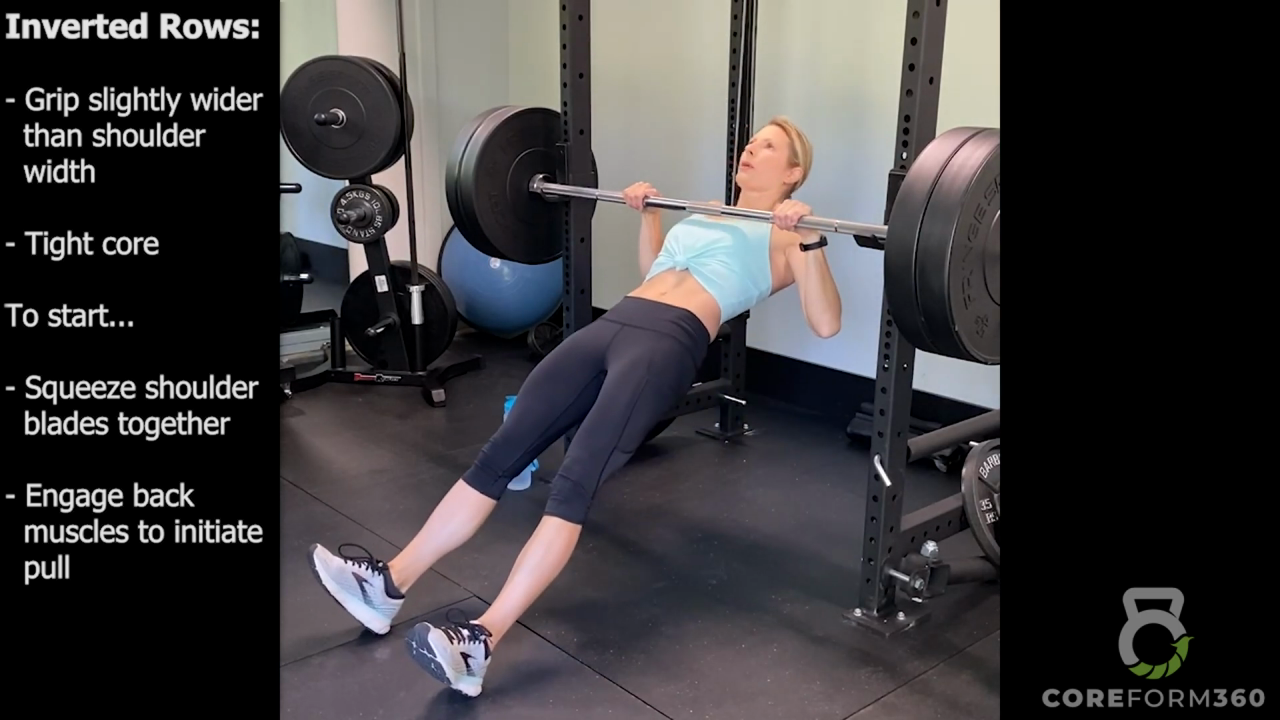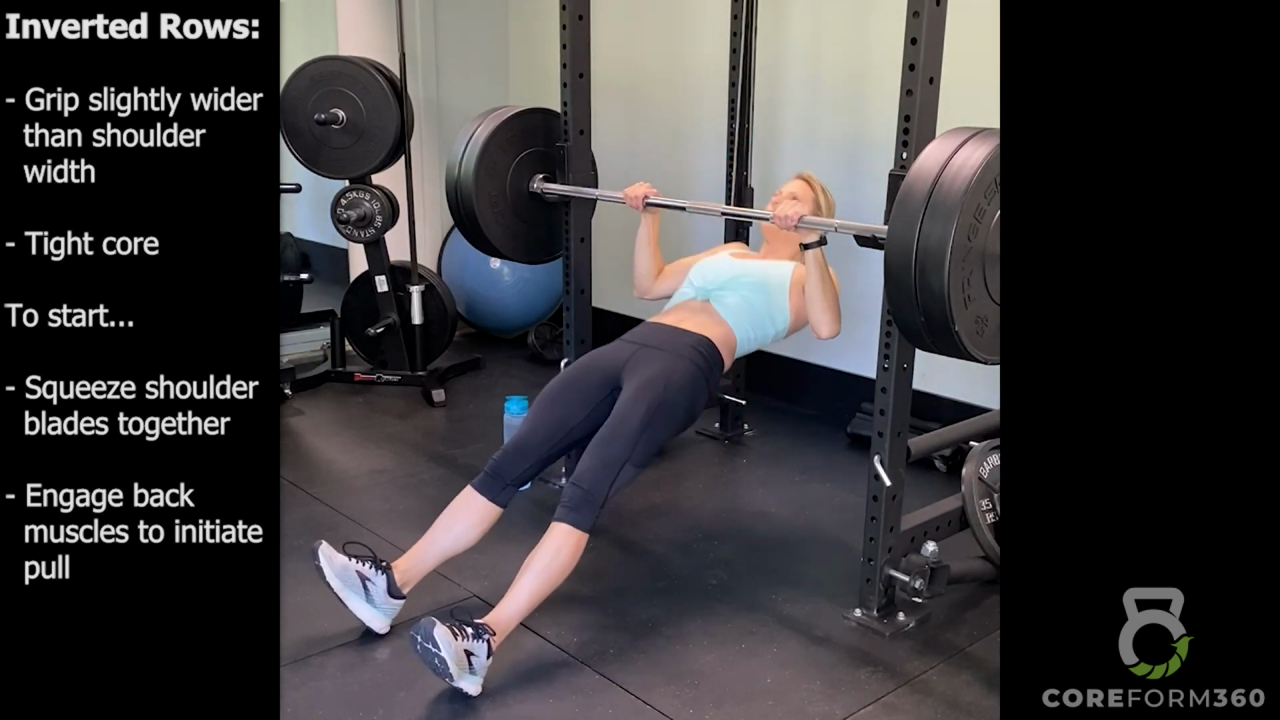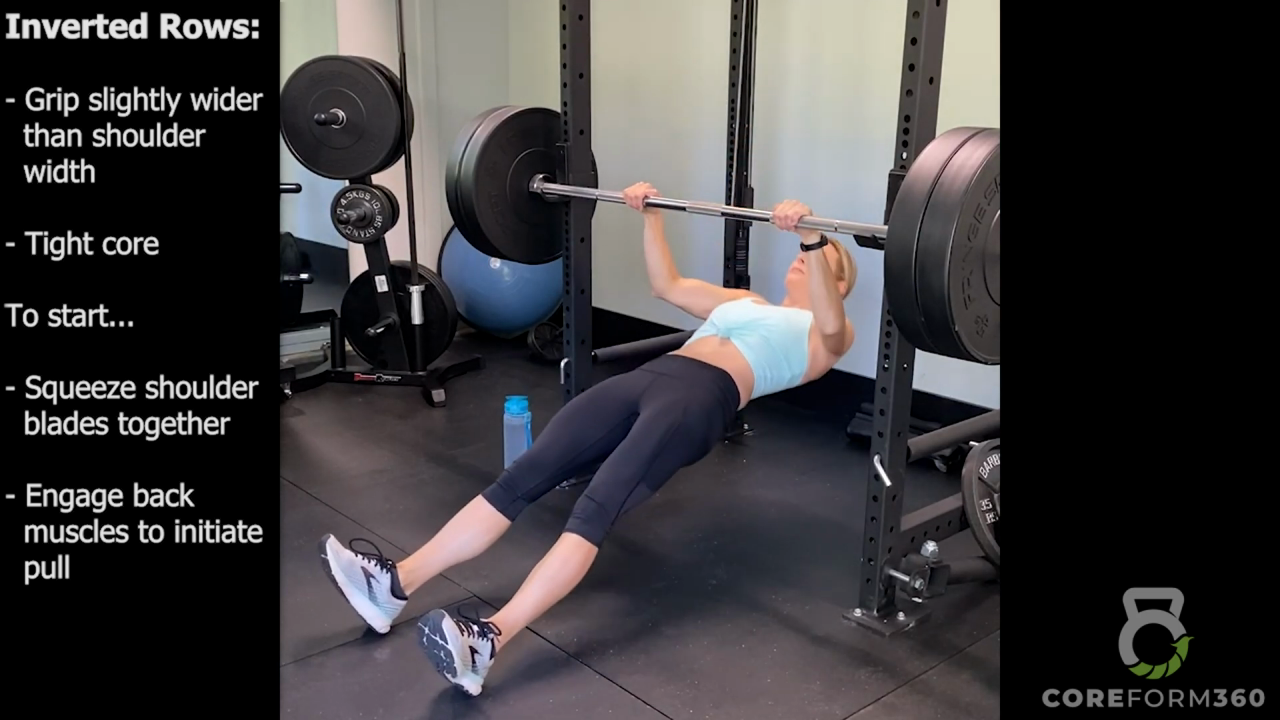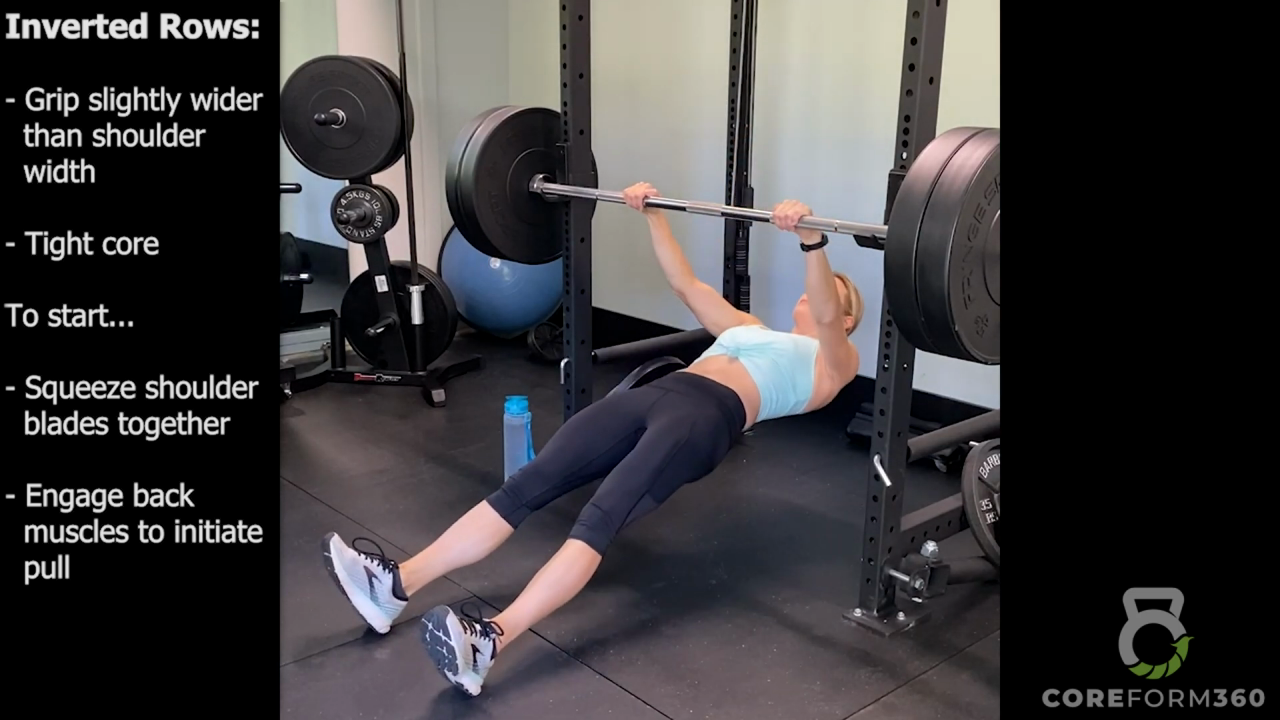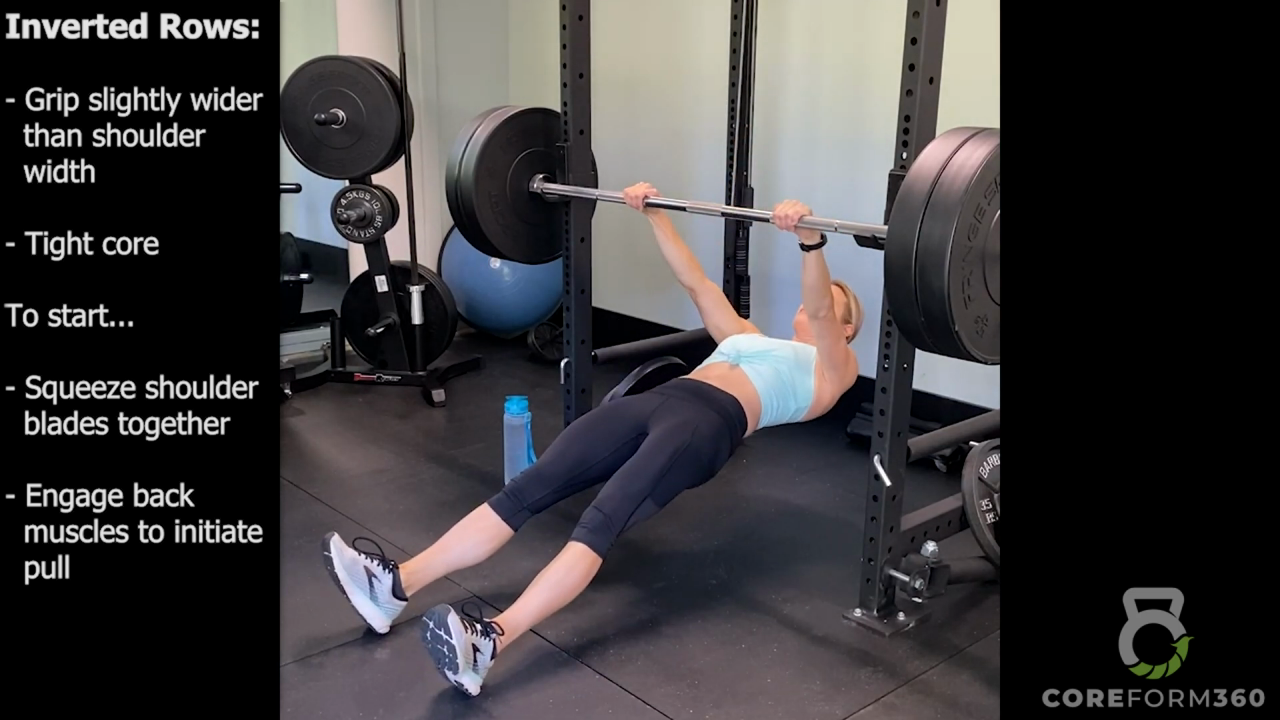
dt=0.3s
person 1, frame 1
left shoulder: (785, 236)
right shoulder: (708, 213)
left elbow: (826, 324)
left wrist: (809, 238)
right wrist: (648, 213)
left hip: (667, 343)
right hip: (611, 325)
left knee: (573, 483)
right knee: (498, 456)
left ankle: (480, 641)
right ankle: (388, 583)
person 1, frame 2
left shoulder: (804, 277)
right shoulder: (730, 252)
left elbow: (827, 326)
right elbow: (647, 284)
left wrist: (809, 241)
right wrist: (649, 216)
left hip: (684, 365)
right hip: (631, 346)
left knee: (582, 494)
right knee: (507, 466)
left ankle: (483, 642)
right ankle: (390, 585)
person 1, frame 3
left shoulder: (823, 331)
right shoulder: (746, 302)
left elbow: (832, 327)
right elbow: (666, 285)
left wrist: (812, 240)
right wrist: (651, 216)
left hip: (699, 397)
right hip: (649, 376)
left knee: (595, 510)
right knee: (520, 478)
left ankle: (487, 641)
right ankle: (394, 584)
person 1, frame 4
left shoulder: (833, 361)
right shoulder: (750, 329)
left elbow: (825, 314)
right elbow: (686, 284)
left wrist: (811, 242)
right wrist: (653, 215)
left hip: (707, 417)
right hip: (657, 393)
left knee: (599, 520)
right knee: (525, 486)
left ankle: (488, 641)
right ankle: (395, 585)
person 1, frame 5
left shoulder: (832, 368)
right shoulder: (750, 337)
left elbow: (821, 309)
right elbow: (694, 280)
left wrist: (810, 241)
right wrist: (655, 215)
left hip: (707, 424)
right hip: (658, 400)
left knee: (600, 523)
right knee: (527, 489)
left ankle: (489, 641)
right ankle: (396, 585)
